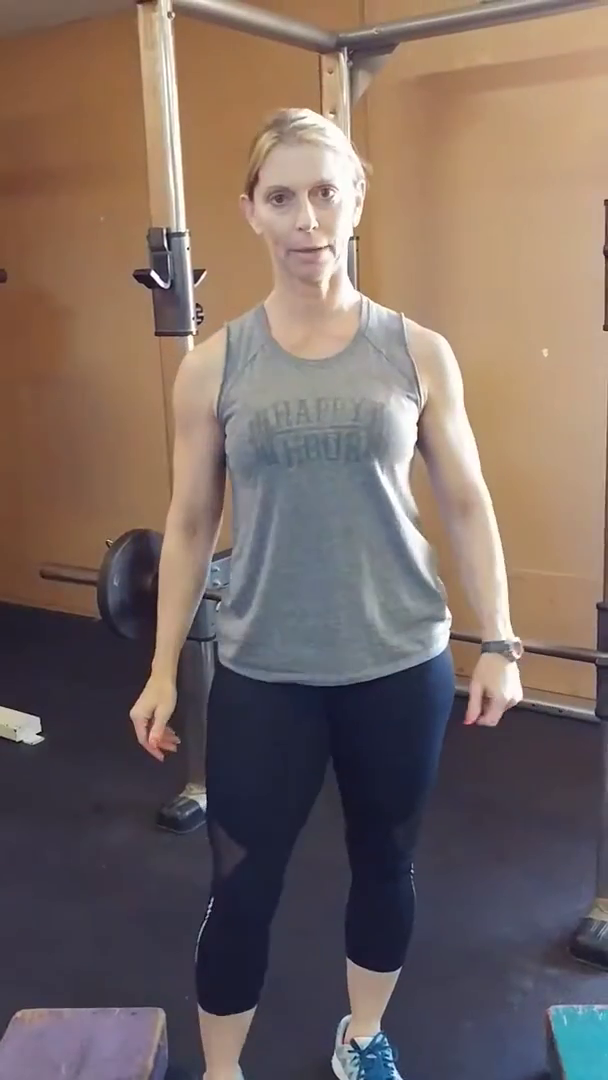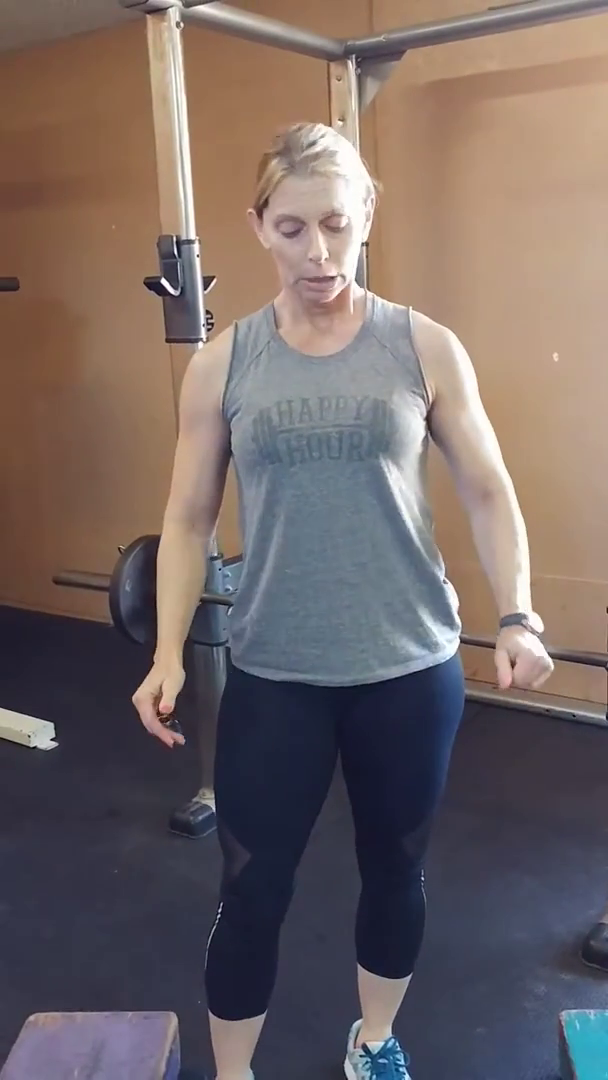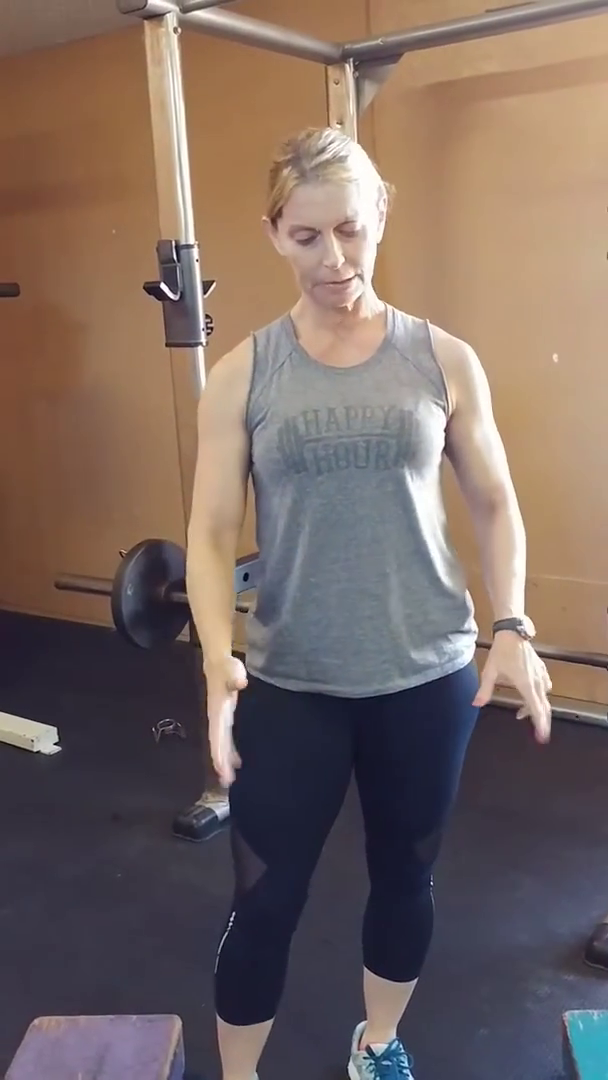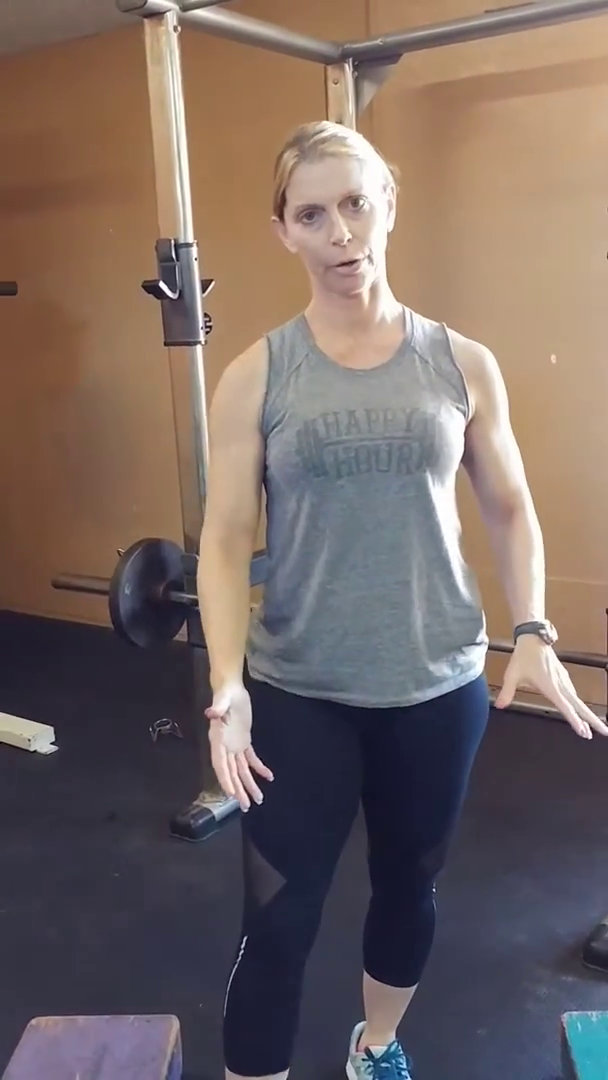
dt=0.7s
person 1, frame 1
left shoulder: (418, 352)
right shoulder: (215, 366)
left elbow: (466, 507)
right elbow: (189, 526)
left wrist: (497, 642)
right wrist: (163, 669)
left hip: (401, 666)
right hip: (263, 674)
left knee: (385, 864)
right knee: (241, 890)
person 1, frame 2
left shoulder: (425, 346)
right shoulder: (223, 362)
left elbow: (487, 492)
right elbow: (188, 518)
left wrist: (517, 615)
right wrist: (168, 652)
left hip: (410, 668)
right hip: (272, 676)
left knee: (395, 869)
right knee: (252, 892)
person 1, frame 3
left shoulder: (445, 360)
right shoulder: (244, 372)
left elbow: (494, 506)
right elbow: (211, 535)
left wrist: (510, 627)
right wrist: (217, 659)
left hip: (428, 675)
right hip: (290, 684)
left knee: (405, 875)
right knee: (265, 899)
person 1, frame 4
left shoulder: (463, 365)
right shoulder: (256, 377)
left elbow: (510, 511)
right elbow: (224, 544)
right wrist: (226, 684)
left hip: (438, 685)
right hip: (298, 693)
left knee: (408, 887)
right knee: (277, 925)
